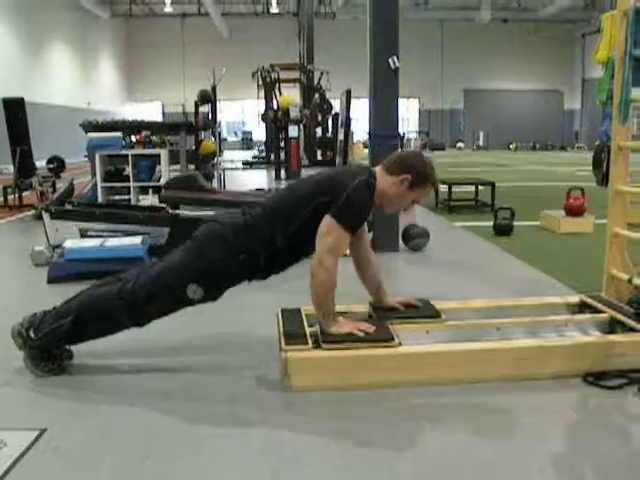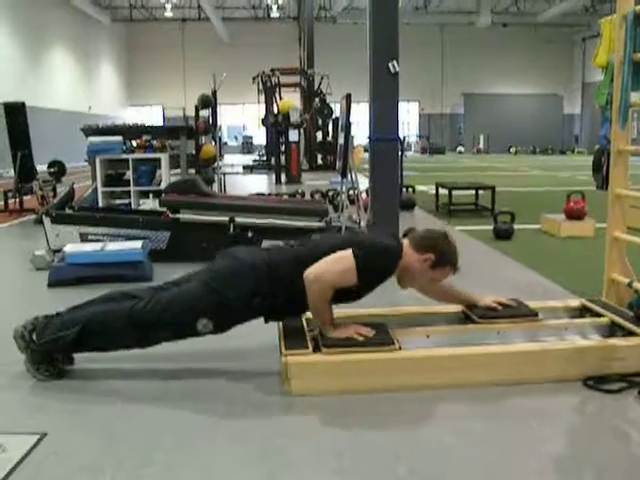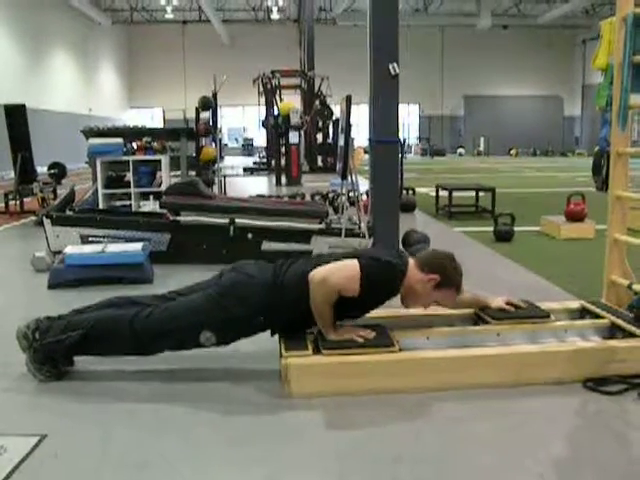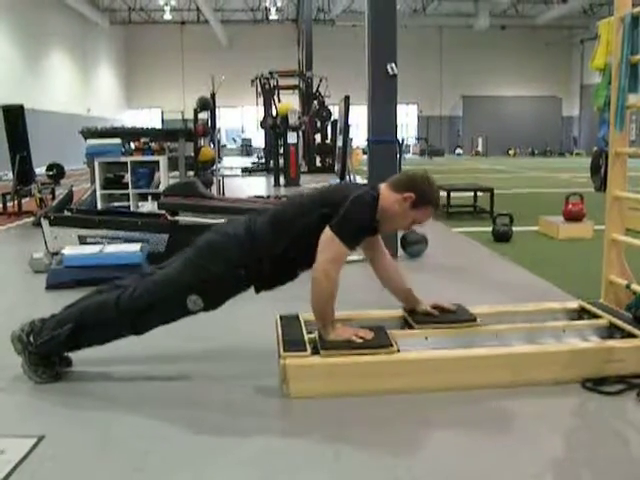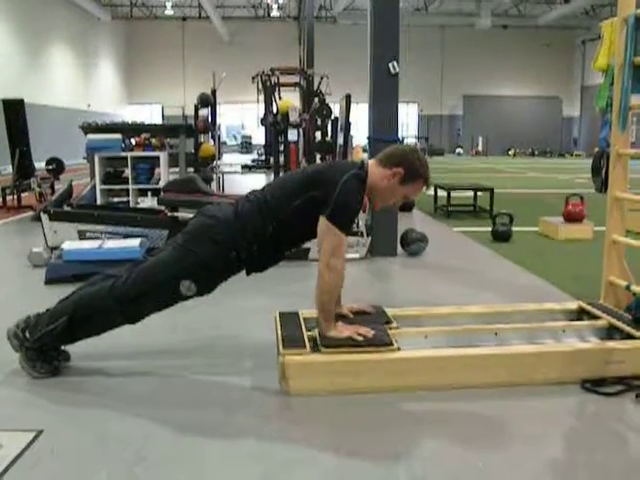
dt=1s
person 1, frame 1
left shoulder: (359, 186)
right shoulder: (359, 192)
left elbow: (361, 249)
right elbow: (324, 261)
left wrist: (382, 299)
right wrist: (329, 322)
left hip: (231, 238)
right hip: (229, 253)
left knee: (139, 290)
right knee: (137, 301)
left ankle: (46, 329)
right ankle: (39, 334)
person 1, frame 2
left shoulder: (390, 250)
right shoulder: (384, 255)
left elbow: (430, 286)
right elbow: (316, 277)
left wrist: (475, 300)
right wrist: (330, 328)
left hip: (247, 267)
right hip: (244, 288)
left knee: (150, 304)
right knee: (146, 322)
left ankle: (51, 329)
right ankle: (44, 339)
person 1, frame 3
left shoulder: (397, 264)
right shoulder: (388, 273)
left elbow: (442, 294)
right elbow: (321, 278)
left wrist: (487, 301)
right wrist: (329, 330)
left hip: (253, 280)
right hip: (251, 302)
left knee: (153, 311)
right knee: (147, 329)
left ankle: (53, 329)
right ankle: (48, 340)
person 1, frame 4
left shoulder: (366, 205)
right shoulder: (361, 205)
left elbow: (384, 264)
right elbow: (324, 270)
left wrist: (416, 305)
right wrist: (329, 328)
left hip: (232, 247)
right hip: (231, 261)
left knee: (139, 295)
right knee: (137, 307)
left ankle: (45, 333)
right ankle: (39, 341)
person 1, frame 5
left shoulder: (347, 178)
right shoulder: (349, 186)
left elbow: (330, 256)
right elbow: (330, 260)
left wrist: (336, 305)
right wrist: (329, 325)
left hip: (223, 230)
right hip: (222, 243)
left knee: (133, 284)
right knee: (131, 295)
left ankle: (41, 330)
right ankle: (33, 336)
